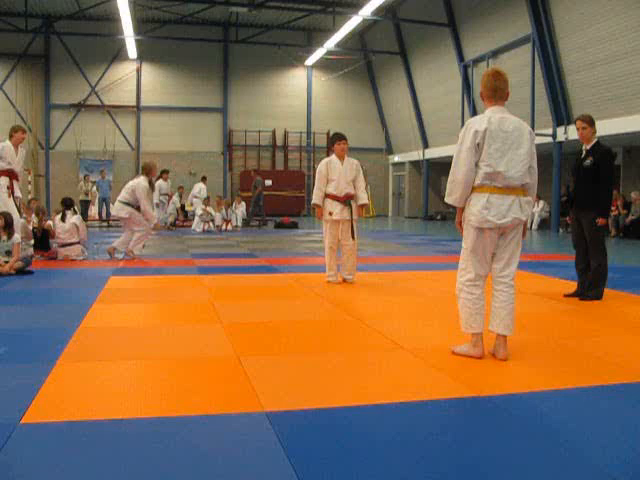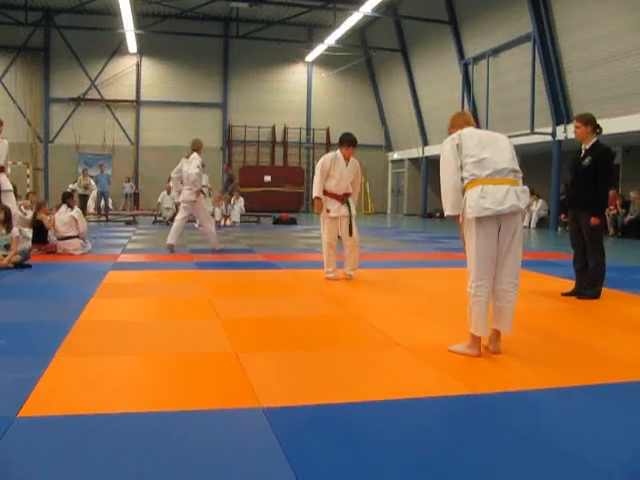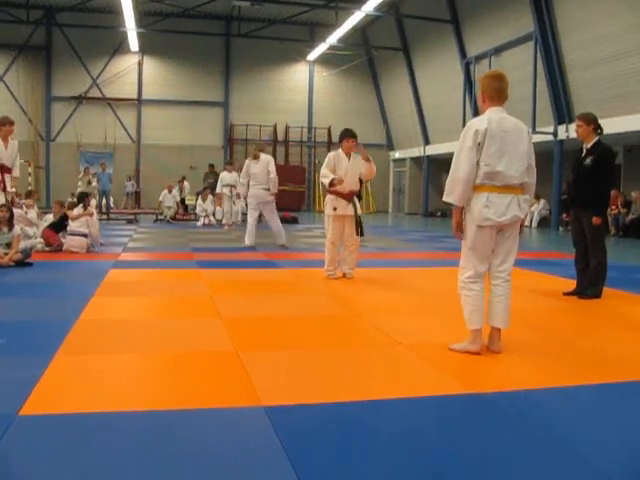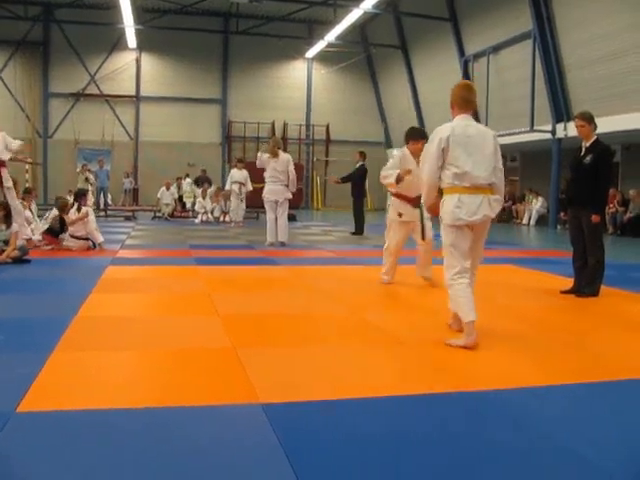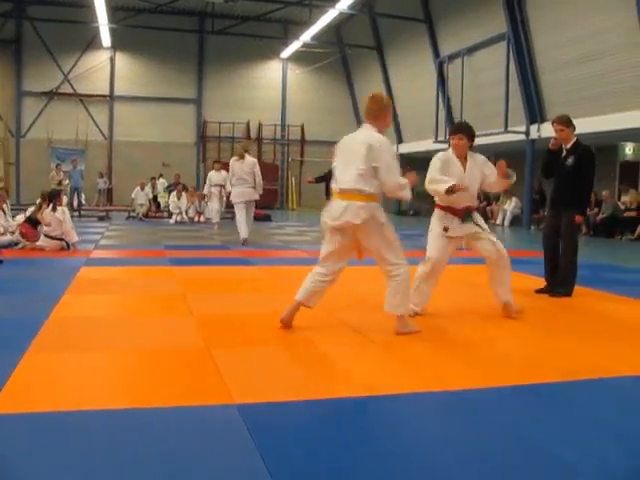
dt=1s
person 1, frame 1
left shoulder: (476, 125)
right shoulder: (524, 129)
left elbow: (462, 171)
right elbow: (532, 174)
left wrist: (459, 208)
right wrist: (524, 210)
left hip: (483, 204)
right hip: (514, 206)
left knee: (471, 276)
right knee: (505, 277)
left ankle: (476, 342)
right ankle: (501, 343)
person 1, frame 2
left shoulder: (453, 141)
right shoulder: (500, 138)
left elbow: (451, 181)
left wrist: (459, 219)
left hip: (481, 199)
right hip: (513, 196)
left knee: (480, 276)
right knee: (508, 275)
left ankle: (475, 341)
right ankle: (496, 338)
person 1, frame 3
left shoulder: (477, 126)
right shoulder: (522, 130)
left elbow: (463, 171)
right elbow: (530, 174)
left wrist: (457, 209)
right wrist: (522, 208)
left hip: (483, 203)
right hip: (512, 205)
left knee: (471, 273)
right knee: (501, 273)
left ankle: (475, 338)
right ankle: (495, 337)
person 1, frame 4
left shoulder: (443, 132)
right shoulder: (489, 135)
left elbow: (429, 173)
right elbow: (499, 175)
left wrist: (430, 202)
right wrist: (494, 205)
left hip: (457, 203)
right hip: (484, 203)
left knee: (456, 270)
right knee: (469, 267)
left ankle: (469, 332)
right ankle: (458, 318)
person 1, frame 5
left shoulder: (479, 161)
right shoulder: (441, 158)
left elbow: (496, 185)
right elbow: (431, 182)
left wrist: (504, 174)
right wrist: (451, 186)
left hip: (469, 219)
right hip: (444, 218)
left knee: (499, 255)
right knee: (433, 260)
left ankle: (506, 301)
right ankle: (416, 305)
person 2, frame 1
left shoulder: (603, 152)
right shoulder: (581, 154)
left elbow: (607, 186)
left wrist: (603, 213)
right wrist: (571, 211)
left hip: (593, 211)
right hip: (578, 210)
left knee: (596, 251)
right knee: (581, 251)
left ankle: (595, 290)
right ankle: (582, 287)
person 2, frame 2
left shoulder: (602, 152)
right shoulder: (580, 153)
left elbow: (604, 186)
left wrist: (598, 213)
right wrist: (567, 209)
left hip: (591, 210)
right hip: (575, 210)
left knee: (593, 250)
right knee: (579, 250)
left ankle: (593, 289)
right ankle: (580, 286)
person 2, frame 3
left shoulder: (604, 151)
right shoulder: (581, 152)
left elbow: (606, 185)
left wrist: (600, 212)
right wrist: (569, 208)
left hip: (593, 210)
right hip: (577, 209)
left knee: (595, 250)
right knee: (580, 250)
left ankle: (594, 288)
right ankle: (582, 286)
person 2, frame 4
left shoulder: (603, 150)
right shoulder: (579, 151)
left elbow: (604, 183)
left wrist: (599, 211)
right wrist: (567, 207)
left hip: (591, 208)
right hip: (575, 207)
left knee: (593, 248)
right knee: (578, 248)
left ankle: (591, 287)
right ankle: (579, 284)
person 2, frame 5
left shoulder: (584, 151)
right shoulder: (558, 151)
left elbow: (587, 183)
right elbow: (546, 174)
left wrist: (582, 211)
right wrist: (551, 151)
left hip: (572, 207)
right hip: (556, 204)
left knee: (568, 247)
right knee: (549, 243)
left ankle: (565, 287)
right ankle: (551, 282)
person 3, frame 1
left shoulder: (354, 164)
right shoulder: (326, 164)
left elbow: (360, 185)
right elbow: (319, 186)
left wrist: (361, 204)
right wrist: (317, 205)
left hip: (349, 206)
right hip: (331, 206)
left knee: (350, 243)
right knee: (331, 243)
left ankle: (348, 275)
right ankle: (332, 276)
person 3, frame 2
left shoulder: (355, 164)
right shoulder: (329, 159)
right elbow: (319, 178)
left wrist: (352, 204)
right wrist: (317, 198)
left hip: (346, 204)
right hip: (329, 203)
left knee: (351, 239)
right knee: (329, 240)
left ankle: (349, 271)
right ankle: (330, 273)
person 3, frame 3
left shoulder: (358, 159)
right shoulder: (333, 156)
left elbow: (369, 175)
right elbow: (324, 173)
left wrist: (367, 159)
right wrist: (333, 180)
left hip: (352, 202)
right hip: (335, 201)
left knee: (353, 239)
right knee: (333, 238)
left ankle: (347, 269)
right ankle: (331, 271)
person 3, frame 4
right shoulder: (398, 156)
right elbow: (384, 176)
right wrist: (398, 174)
left hip: (417, 206)
right hip: (399, 204)
left knee: (427, 240)
right knee: (394, 244)
left ankle: (425, 272)
right ankle: (387, 274)
person 3, frame 5
left shoulder: (345, 142)
right shoulder: (380, 143)
right elbow: (391, 185)
right wrist: (408, 182)
left hip: (338, 208)
right hip: (364, 210)
left knee: (327, 265)
right knee: (396, 266)
left ankle: (291, 312)
right ankle: (402, 322)
